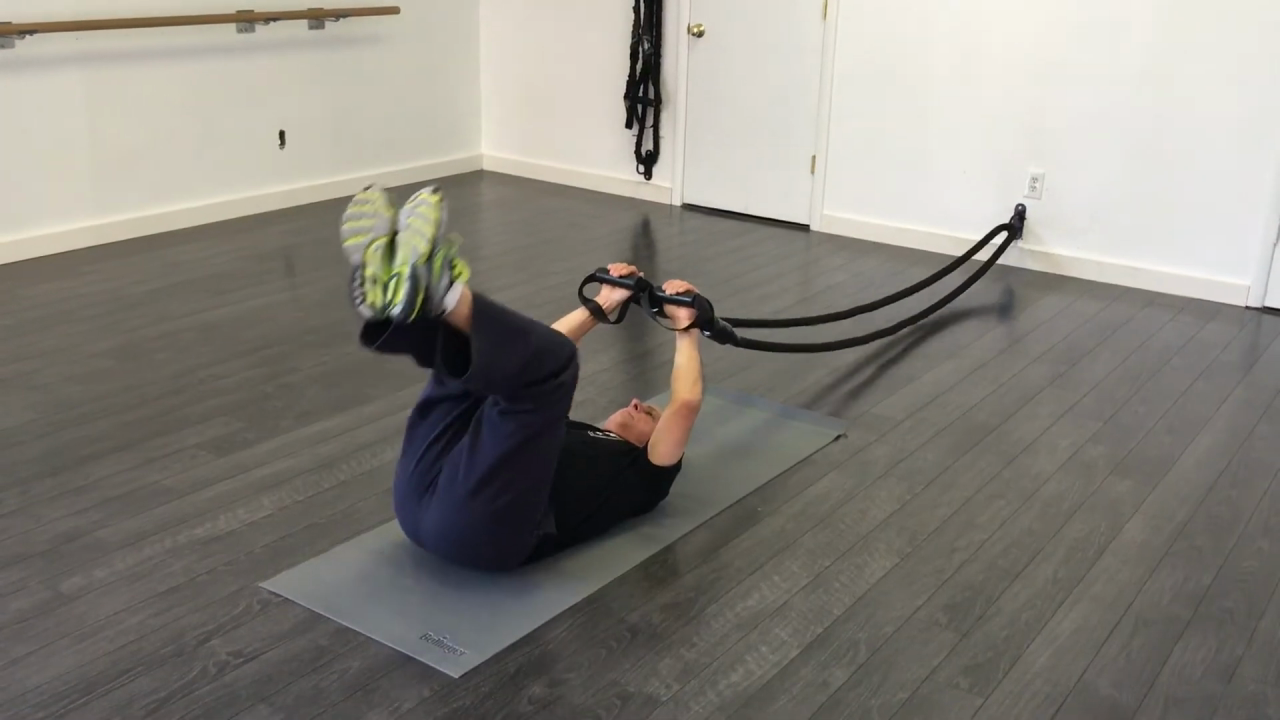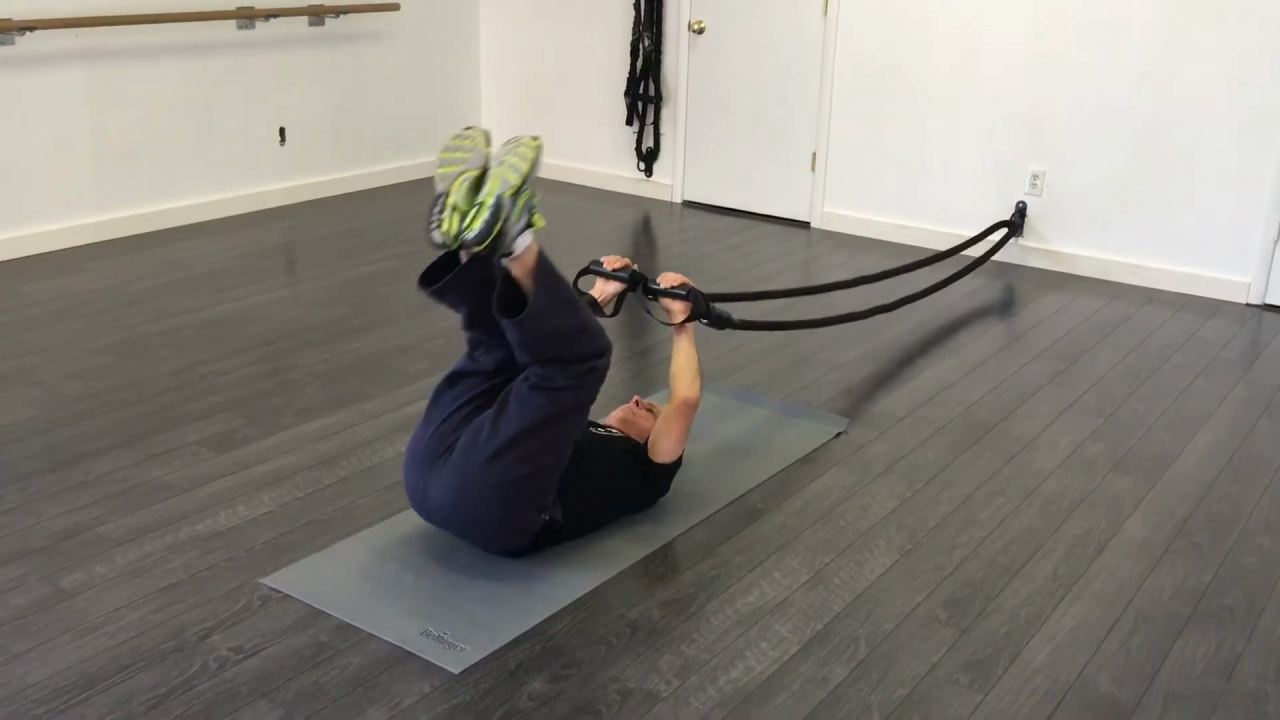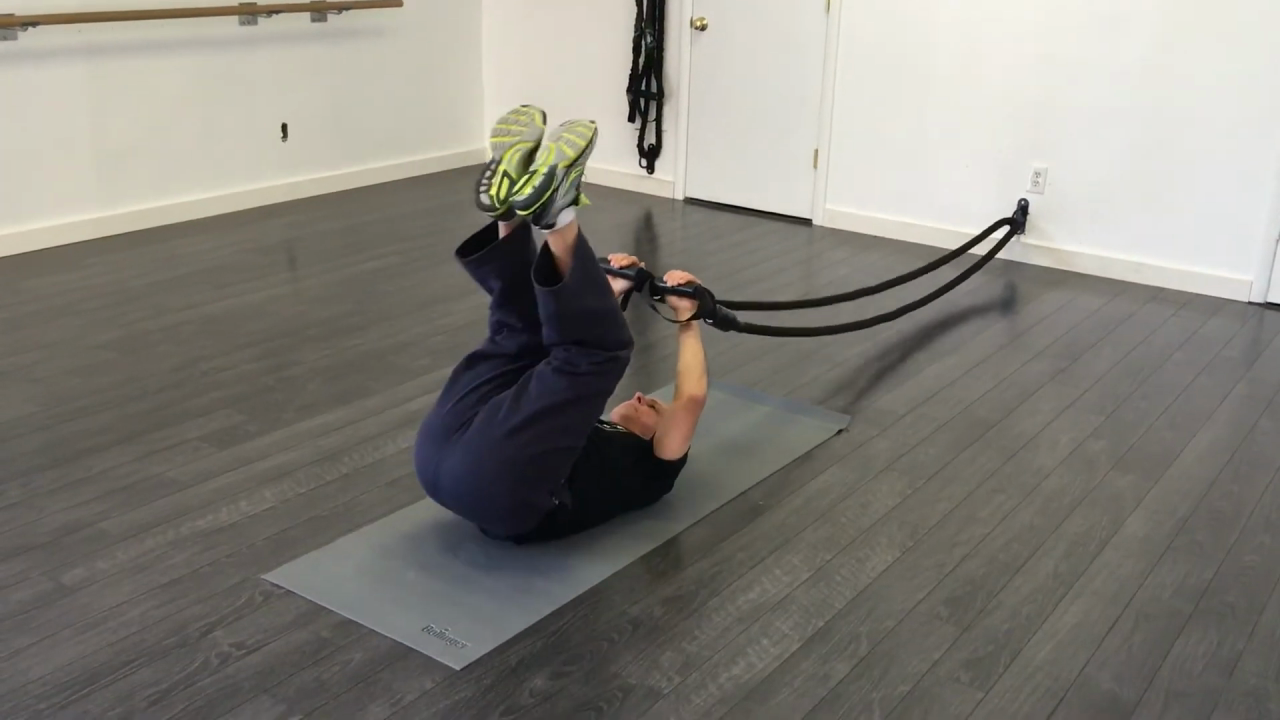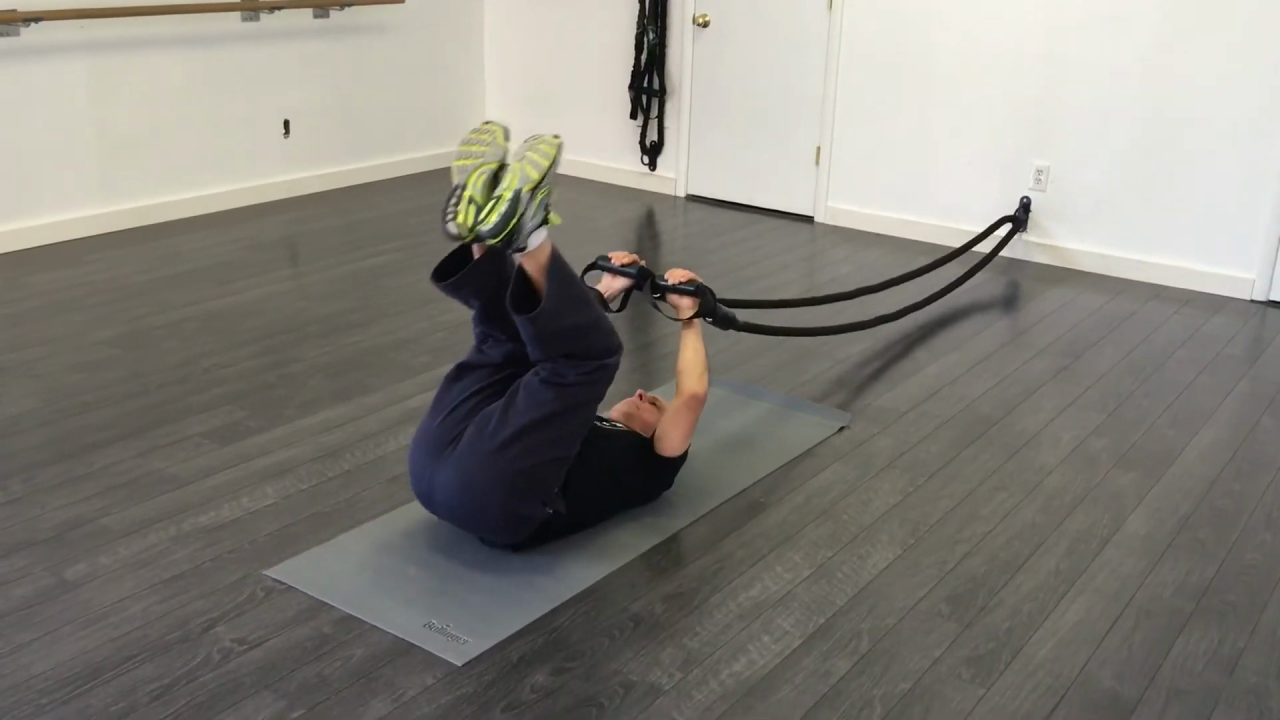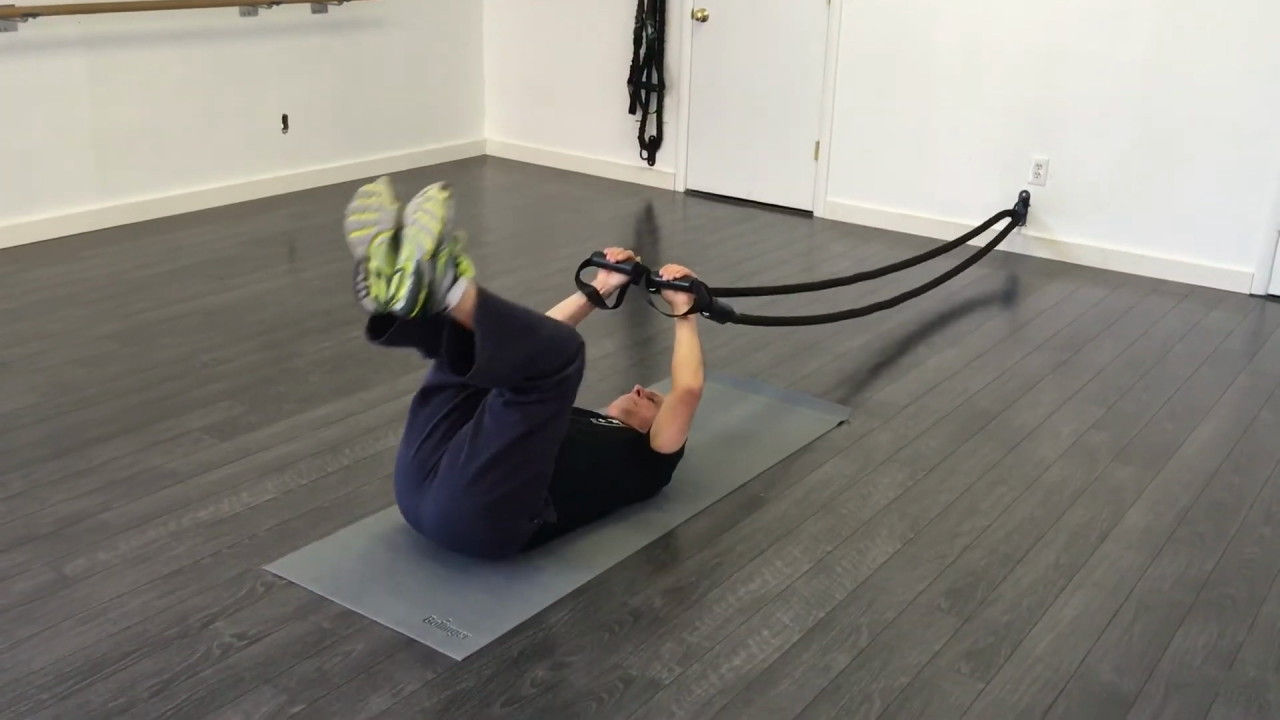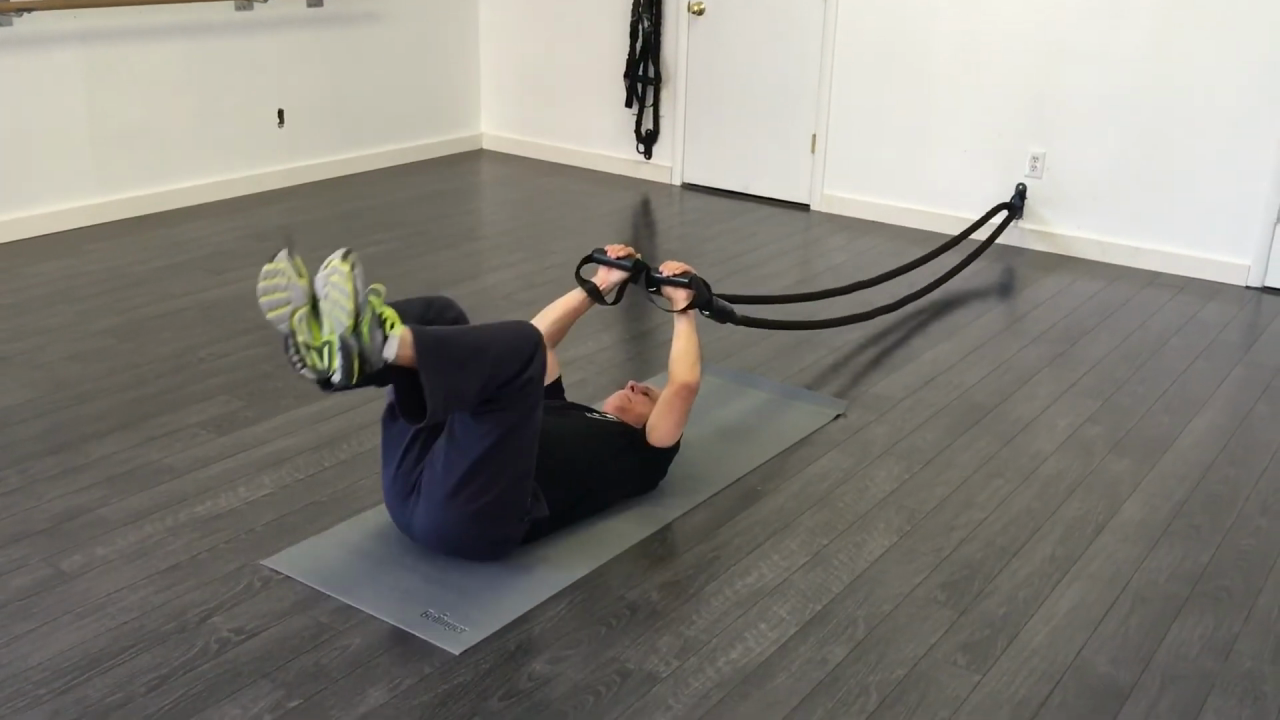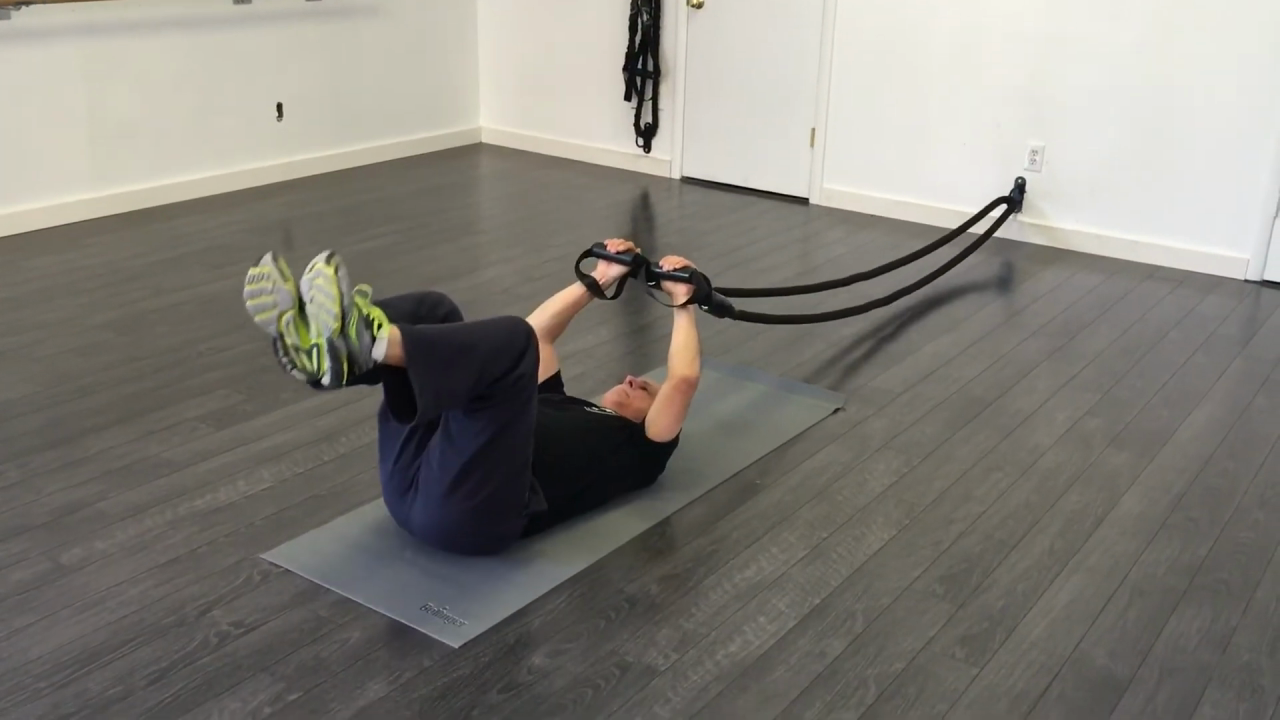
dt=0.3s
person 1, frame 1
left shoulder: (642, 477)
right shoulder: (572, 434)
left elbow: (687, 403)
right elbow: (532, 350)
left wrist: (685, 329)
right wrist: (600, 306)
left hip: (485, 523)
right hip: (423, 498)
left knee: (549, 360)
right knee: (473, 347)
left ankle: (439, 293)
right ankle: (395, 289)
person 1, frame 2
left shoulder: (642, 469)
right shoulder: (576, 436)
left elbow: (683, 401)
right elbow: (551, 336)
left wrist: (681, 323)
right wrist: (595, 299)
left hip: (493, 503)
right hip: (432, 475)
left knee: (577, 352)
right knee: (504, 341)
left ankle: (514, 237)
right ankle: (477, 238)
person 1, frame 3
left shoulder: (646, 466)
right shoulder: (582, 429)
left elbow: (691, 398)
left wrist: (687, 320)
right wrist: (606, 294)
left hip: (503, 482)
right hip: (444, 455)
left knee: (599, 345)
right knee: (525, 328)
left ankle: (557, 214)
right ankle: (513, 215)
person 1, frame 4
left shoulder: (648, 466)
right shoulder: (584, 424)
left elbow: (692, 395)
right elbow: (560, 324)
left wrist: (689, 319)
right wrist: (600, 294)
left hip: (497, 495)
right hip: (437, 463)
left knee: (592, 346)
right knee: (514, 327)
left ankle: (526, 232)
right ankle: (488, 233)
person 1, frame 5
left shoulder: (645, 461)
right shoulder: (571, 420)
left elbow: (687, 390)
right elbow: (528, 342)
left wrist: (683, 313)
right wrist: (595, 291)
left hip: (479, 511)
right hip: (422, 484)
left knee: (556, 354)
right knee: (474, 342)
left ankle: (445, 286)
right ankle: (403, 294)
person 1, frame 6
left shoulder: (642, 457)
right shoulder: (569, 414)
left elbow: (684, 386)
right elbow: (539, 334)
left wrist: (682, 309)
right wrist: (596, 287)
left hip: (473, 516)
right hip: (413, 491)
left knee: (516, 347)
right knee: (436, 318)
left ankle: (372, 343)
right ankle: (336, 340)
person 1, frame 7
left shoulder: (640, 451)
right shoulder: (560, 405)
left elbow: (684, 380)
right elbow: (538, 330)
left wrist: (681, 303)
right wrist: (595, 282)
left hip: (473, 510)
right hip: (412, 486)
left knee: (507, 343)
right knee: (429, 314)
left ankle: (365, 343)
right ankle: (327, 342)
